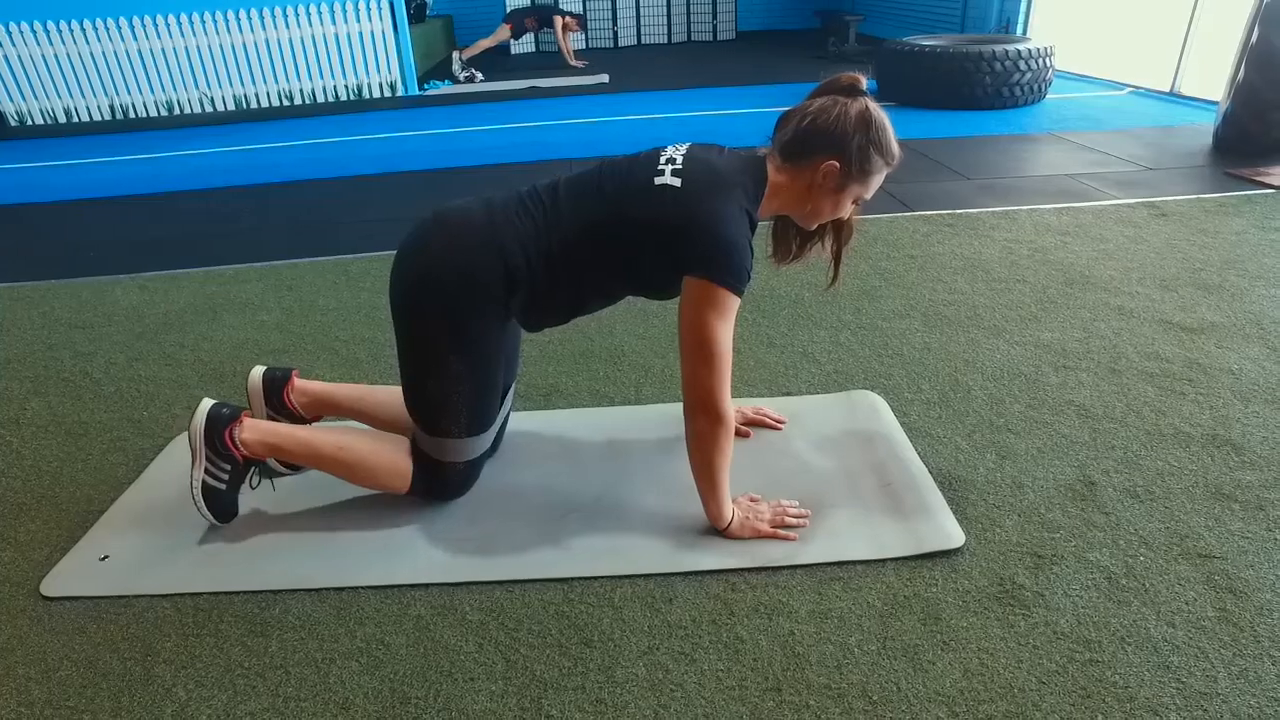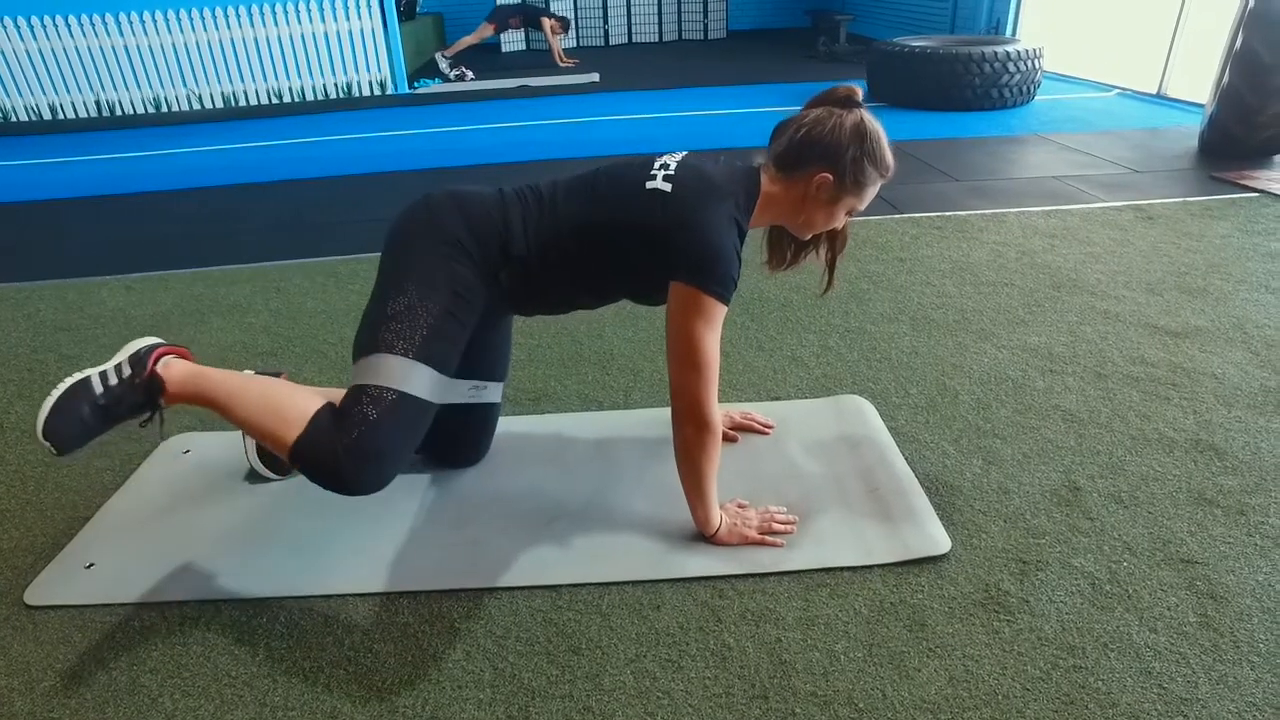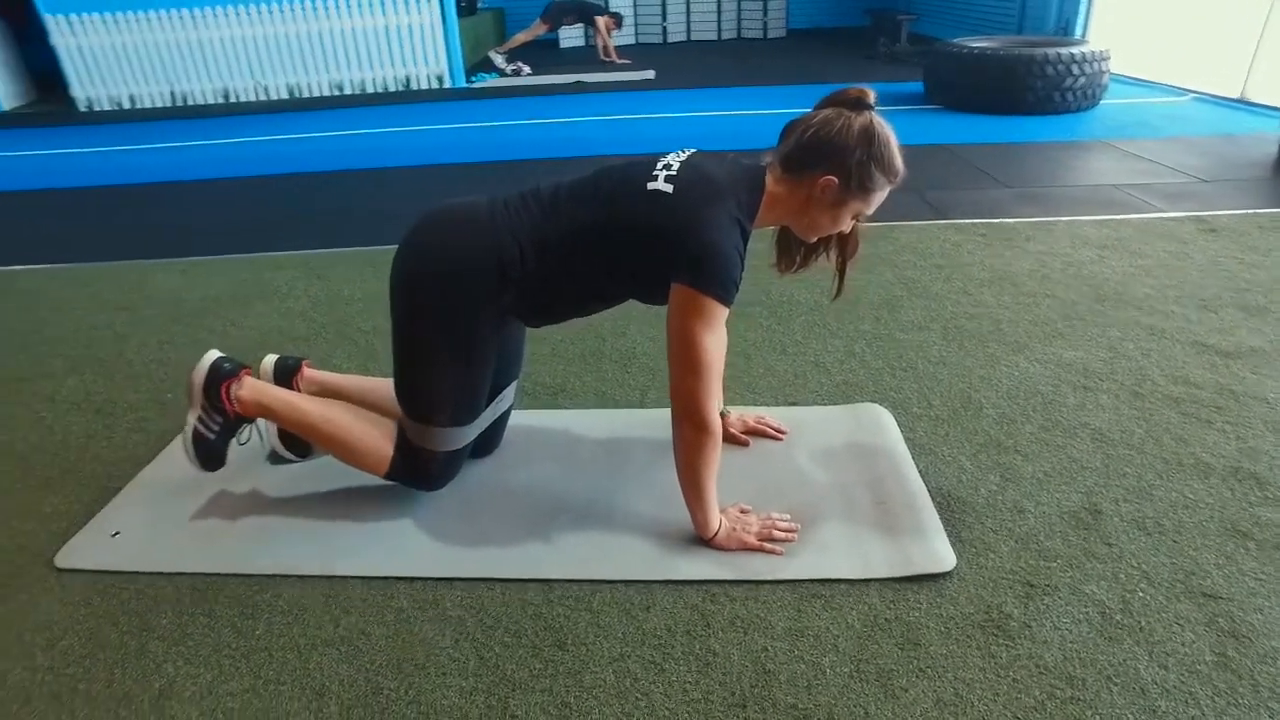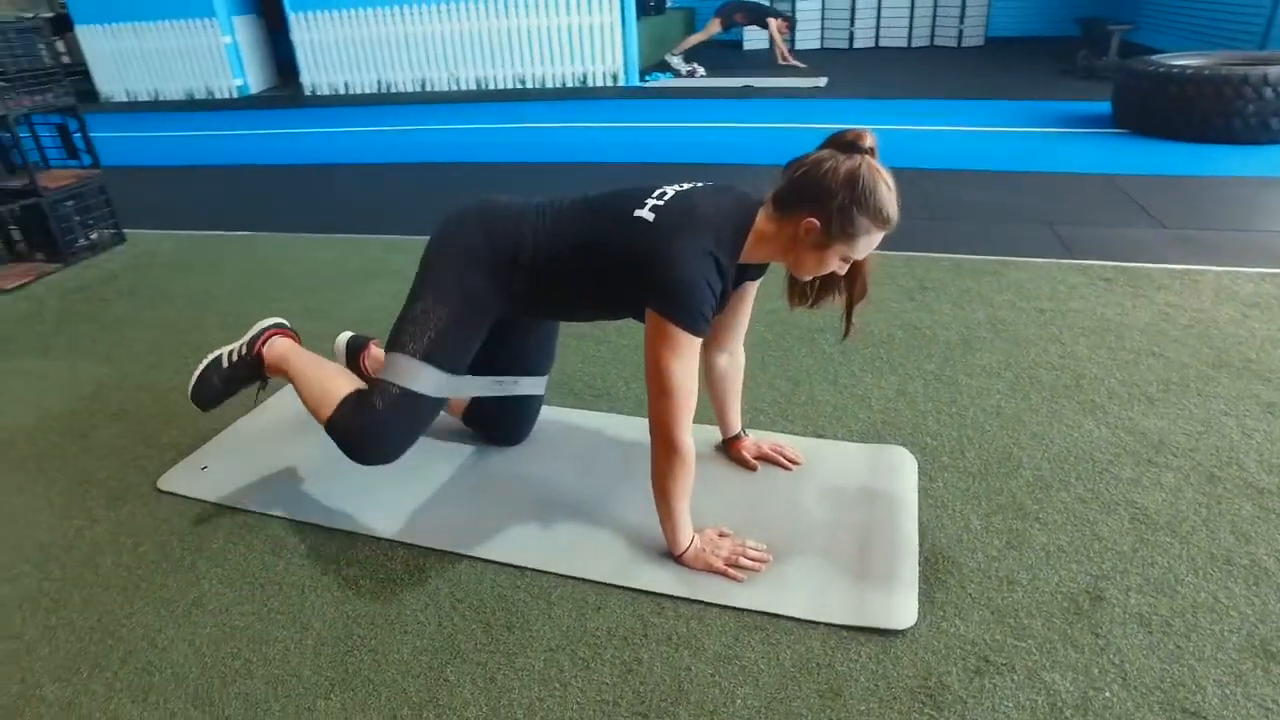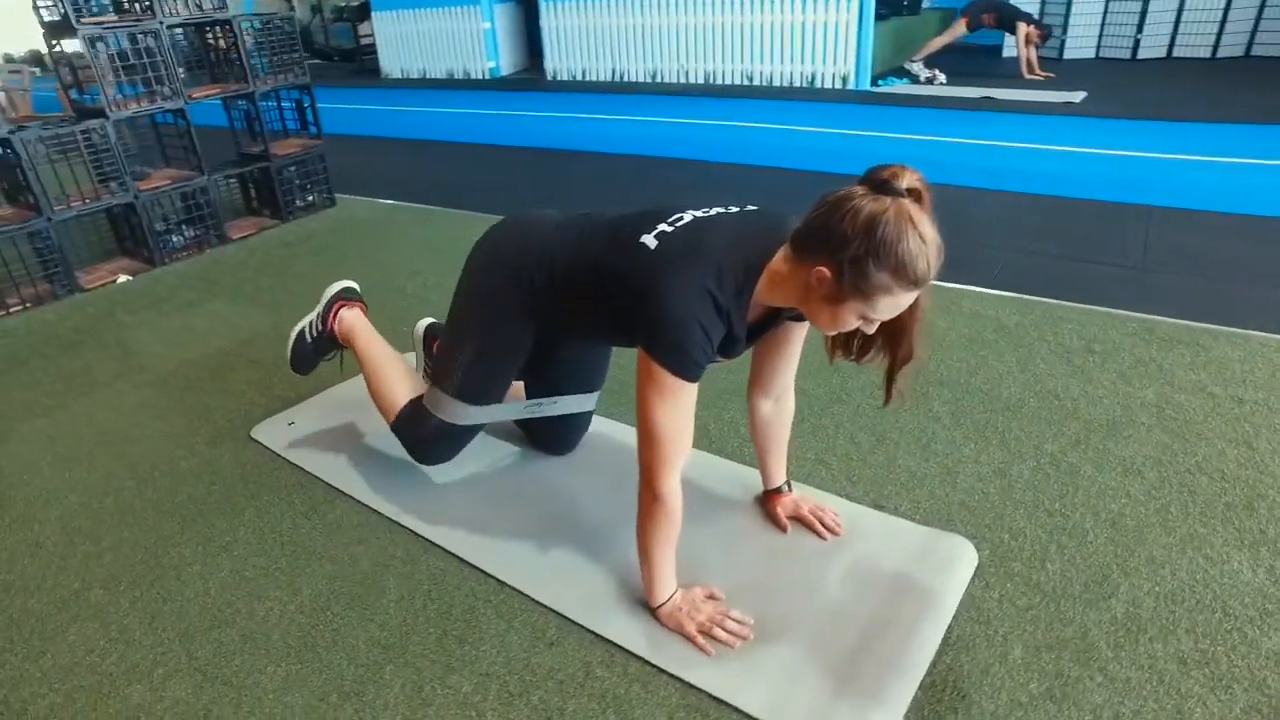
dt=1s
person 1, frame 1
left shoulder: (731, 171)
right shoulder: (721, 225)
right elbow: (705, 402)
left wrist: (719, 411)
right wrist: (724, 514)
left hip: (464, 254)
right hip: (459, 280)
left knee: (473, 430)
right knee: (447, 471)
left ankle: (292, 395)
right ankle: (244, 435)
person 1, frame 2
left shoulder: (726, 182)
right shoulder: (712, 233)
right elbow: (691, 410)
left wrist: (708, 417)
right wrist: (711, 519)
left hip: (472, 251)
right hip: (450, 251)
left knee: (462, 444)
right knee: (356, 456)
left ankle: (278, 392)
right ankle: (163, 374)
person 1, frame 3
left shoulder: (733, 181)
right shoulder: (712, 232)
left elbow: (706, 324)
right elbow: (690, 413)
left wrist: (722, 415)
right wrist: (711, 524)
left hip: (477, 259)
right hip: (455, 276)
left knee: (479, 435)
right knee: (428, 464)
left ankle: (300, 382)
right ankle: (241, 394)
person 1, frame 4
left shoulder: (750, 231)
right shoulder: (690, 262)
left elbow: (723, 349)
right elbow: (671, 432)
left wrist: (735, 434)
right wrist: (683, 542)
left hip: (527, 276)
right hip: (481, 258)
left knee: (505, 427)
right knee: (373, 436)
left ankle: (367, 354)
right ankle: (272, 349)
person 1, frame 5
left shoulder: (793, 261)
right shoulder: (690, 301)
left elbow: (771, 395)
right elbow: (661, 478)
left wrist: (777, 488)
right wrist: (665, 599)
left hip: (573, 283)
right hip: (513, 274)
left knee: (554, 439)
right knee: (432, 439)
left ankle: (447, 346)
right ankle: (345, 317)
